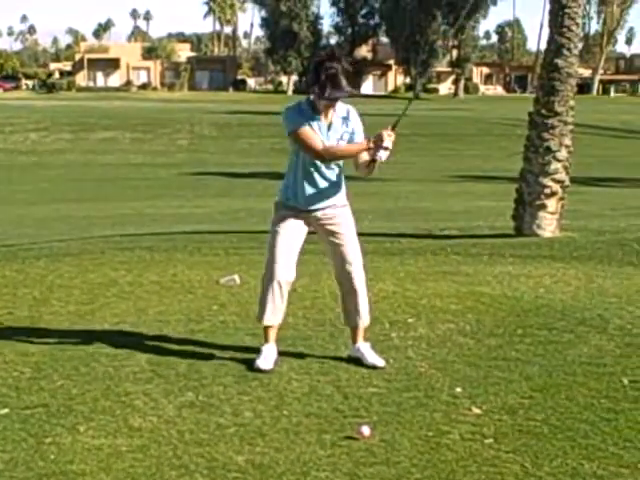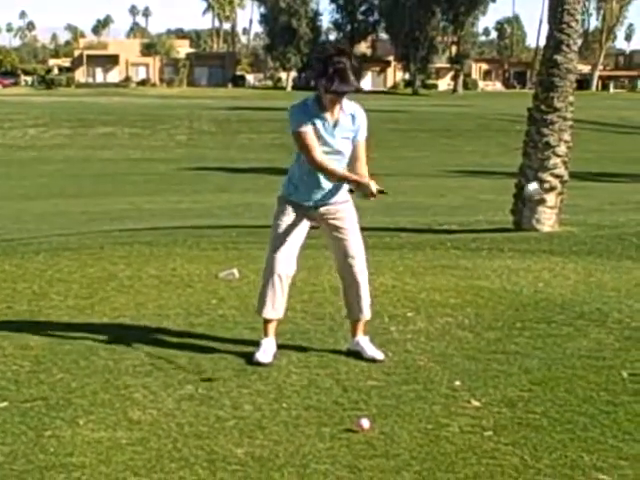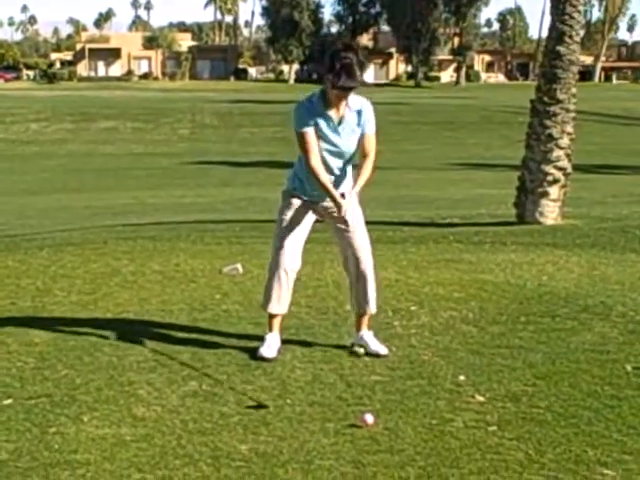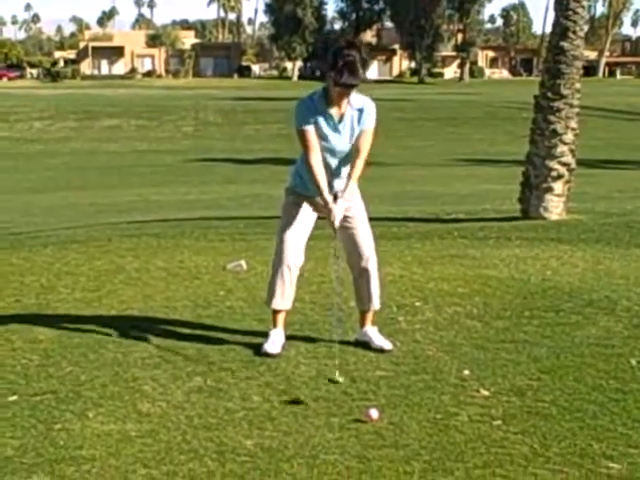
dt=0.2s
person 1, frame 1
left shoulder: (349, 115)
right shoulder: (295, 114)
left elbow: (362, 167)
right elbow: (321, 152)
left wrist: (376, 153)
right wrist: (368, 145)
left hip: (334, 205)
right hip: (294, 207)
left knee: (353, 273)
right knee: (278, 273)
left ankle: (359, 344)
right ankle: (269, 346)
person 1, frame 2
left shoulder: (356, 114)
right shoulder: (300, 112)
left elbow: (358, 162)
right elbow: (316, 159)
left wrist: (364, 182)
right wrist: (356, 179)
left hip: (337, 201)
right hip: (297, 202)
left knee: (356, 267)
right knee: (279, 267)
left ankle: (359, 338)
right ankle: (268, 340)
person 1, frame 3
left shoulder: (364, 109)
right shoulder: (305, 110)
left elbow: (368, 154)
right elbow: (312, 161)
left wrist: (353, 192)
right wrist: (334, 197)
left hip: (344, 195)
right hip: (302, 195)
left knee: (362, 261)
right knee: (284, 261)
left ankle: (363, 332)
right ankle: (273, 335)
person 1, frame 4
left shoulder: (366, 107)
right shoulder: (306, 107)
left elbow: (360, 155)
right elbow: (312, 157)
left wrist: (343, 197)
right wrist: (327, 200)
left hip: (345, 192)
right hip: (305, 191)
left knee: (365, 257)
right knee: (287, 256)
left ankle: (367, 328)
right ankle: (277, 330)
